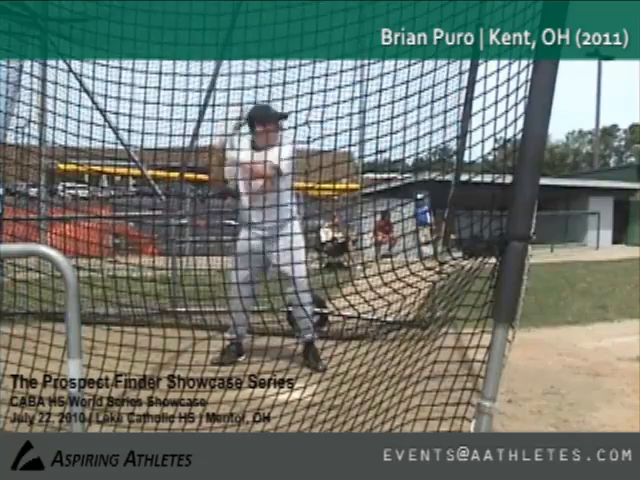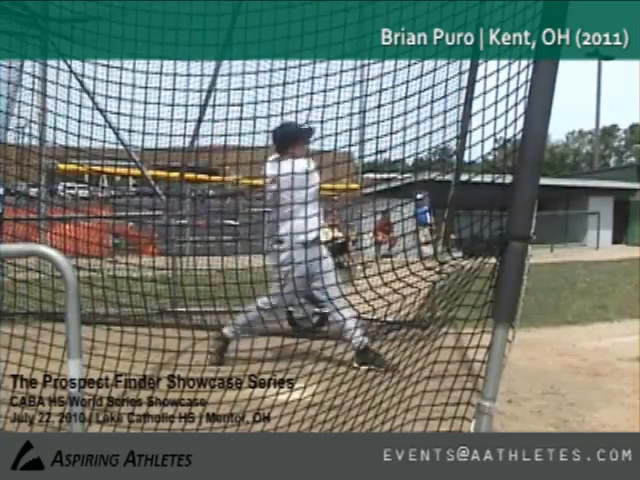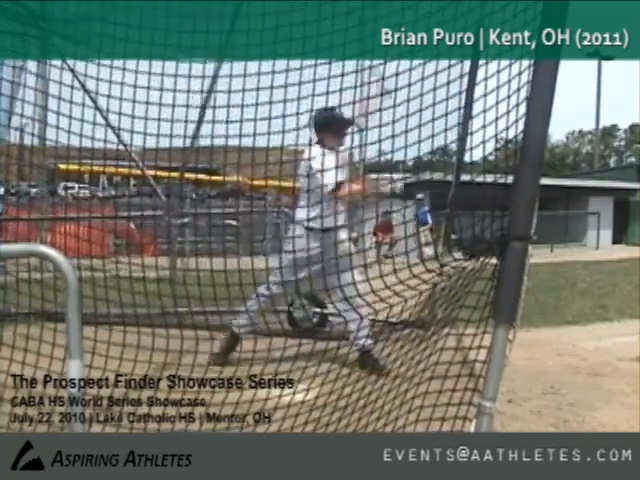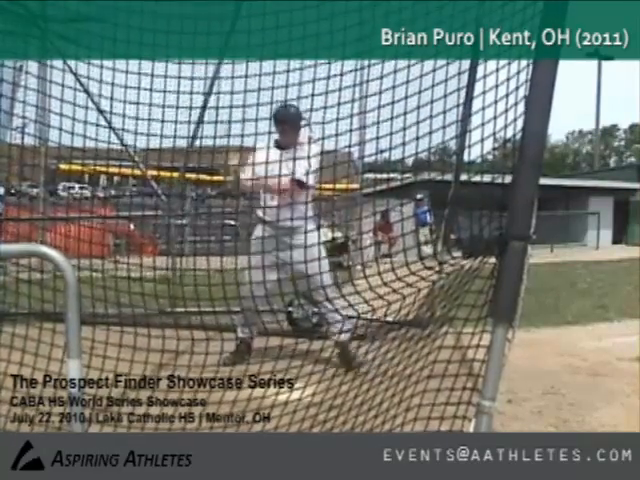
dt=0.7s
person 1, frame 1
left shoulder: (285, 149)
right shoulder: (237, 150)
left elbow: (267, 173)
left wrist: (240, 166)
right wrist: (226, 165)
left hip: (285, 228)
right hip: (251, 231)
left knee: (298, 284)
right knee: (240, 285)
left ankle: (309, 345)
right ankle: (235, 342)
person 1, frame 2
left shoulder: (270, 167)
right shoulder: (305, 166)
left hip: (310, 245)
right hip: (294, 248)
left knee: (331, 295)
right knee: (276, 301)
left ankle: (361, 347)
right ankle: (227, 335)
person 1, frame 3
left shoulder: (335, 150)
right shoulder: (315, 159)
right elbow: (345, 193)
left hip: (337, 234)
right hip: (306, 235)
left knee: (350, 292)
right knee: (273, 288)
left ankle: (364, 350)
right ankle: (235, 334)
person 1, frame 4
left shoulder: (310, 151)
right shoulder: (262, 153)
left elbow: (294, 187)
right elbow: (244, 186)
left wrist: (259, 183)
right wrist: (242, 184)
left hip: (302, 231)
right hip: (267, 230)
left knee: (321, 286)
right knee: (251, 289)
left ankle: (343, 342)
right ankle: (244, 343)
